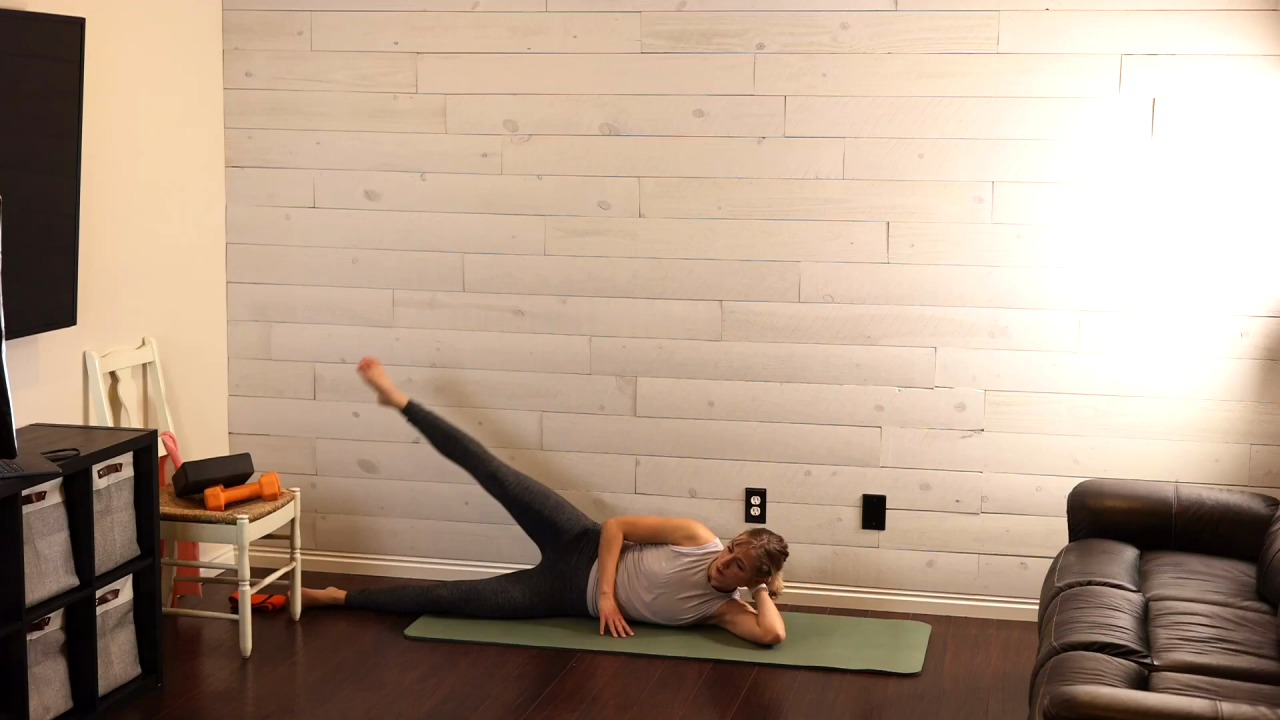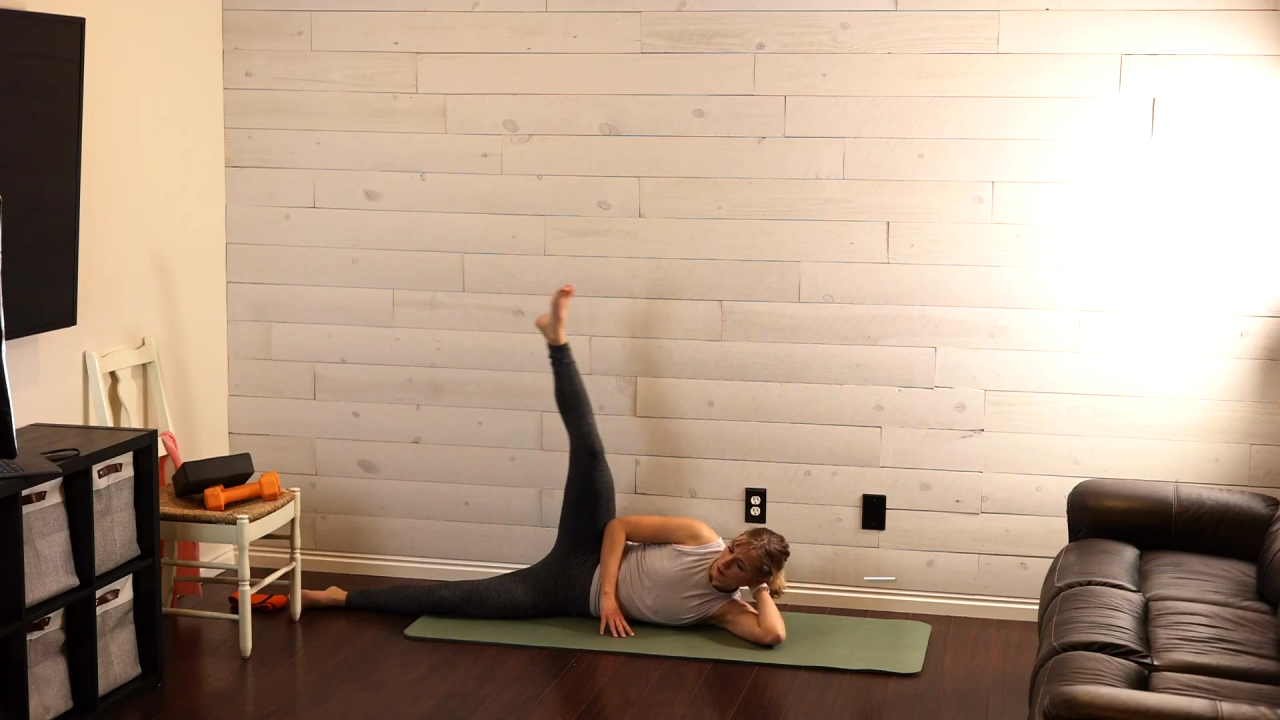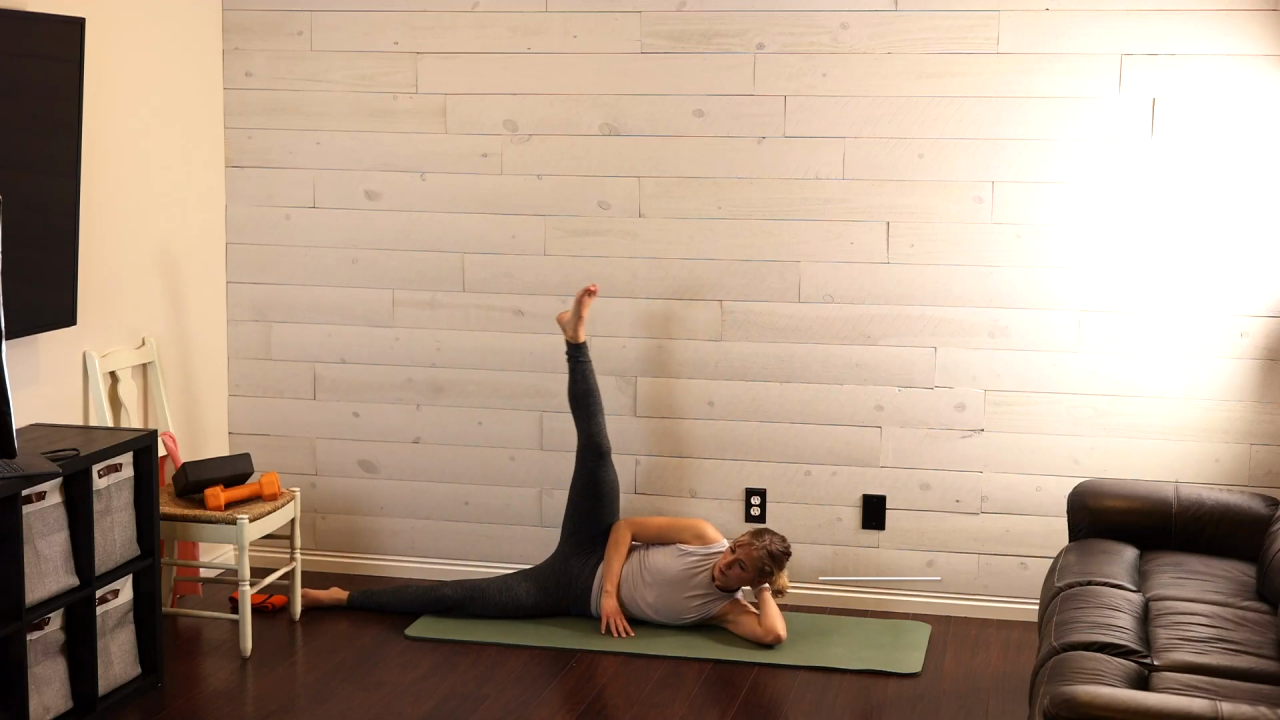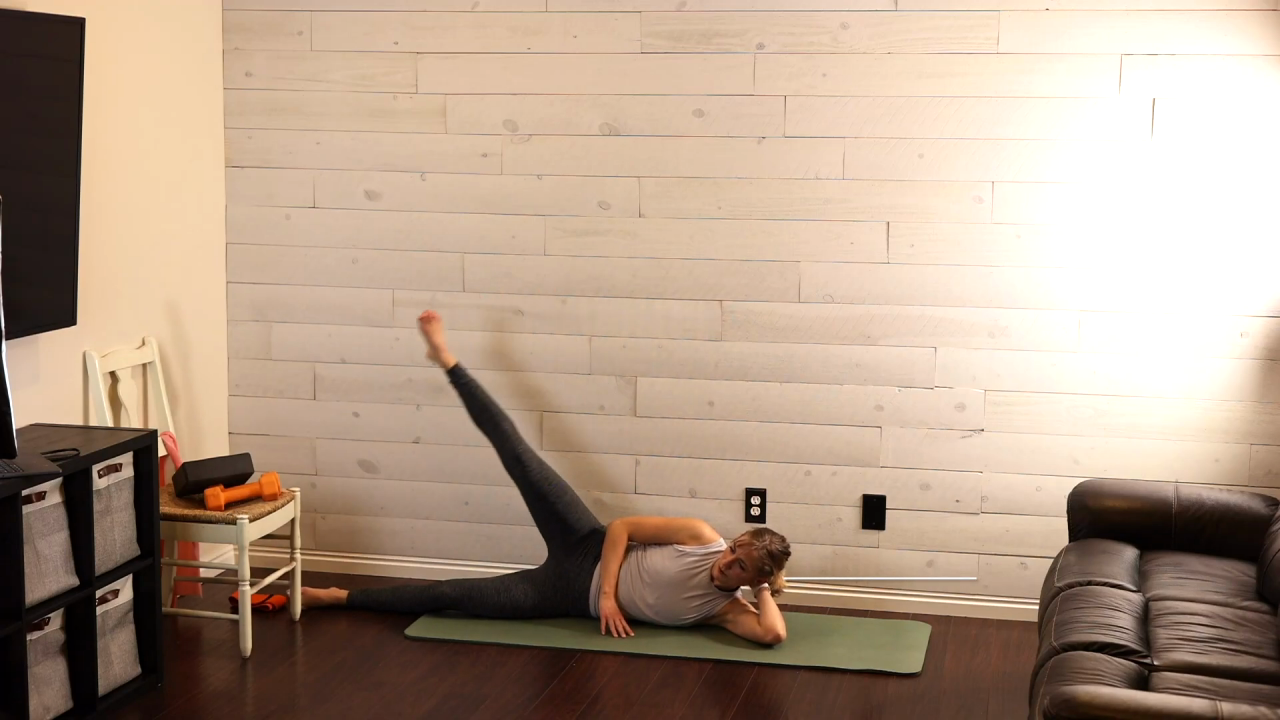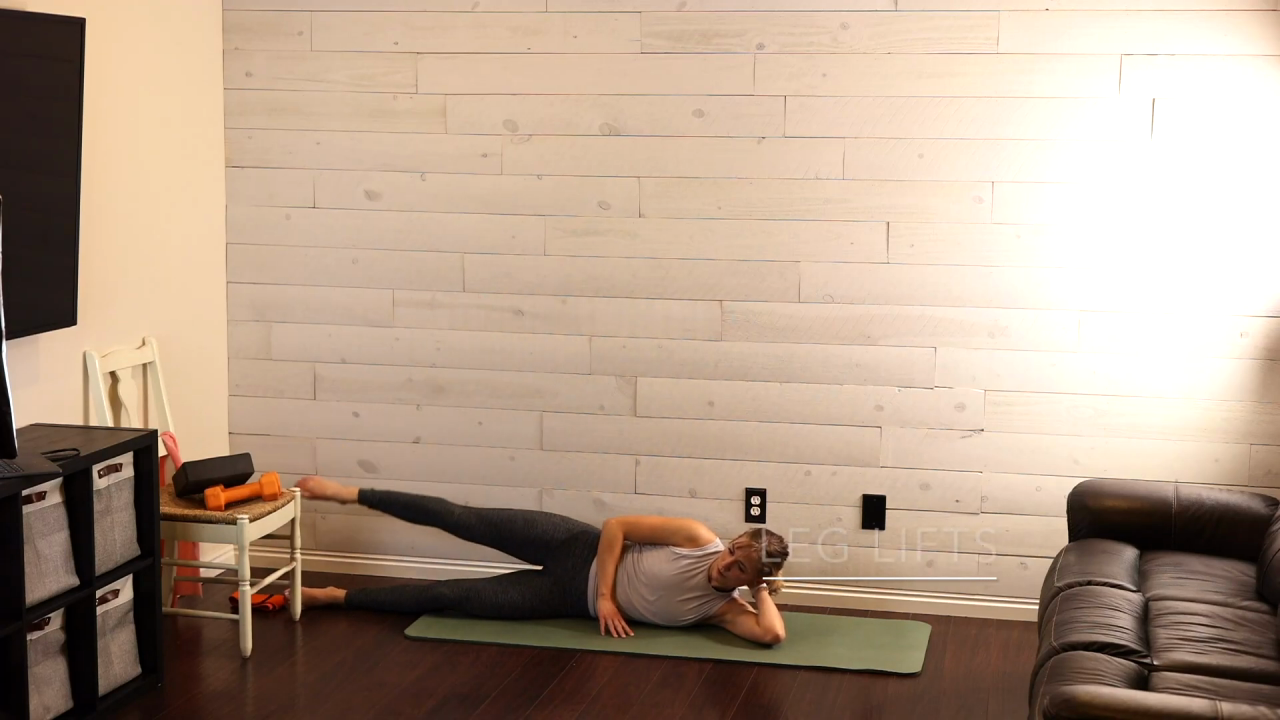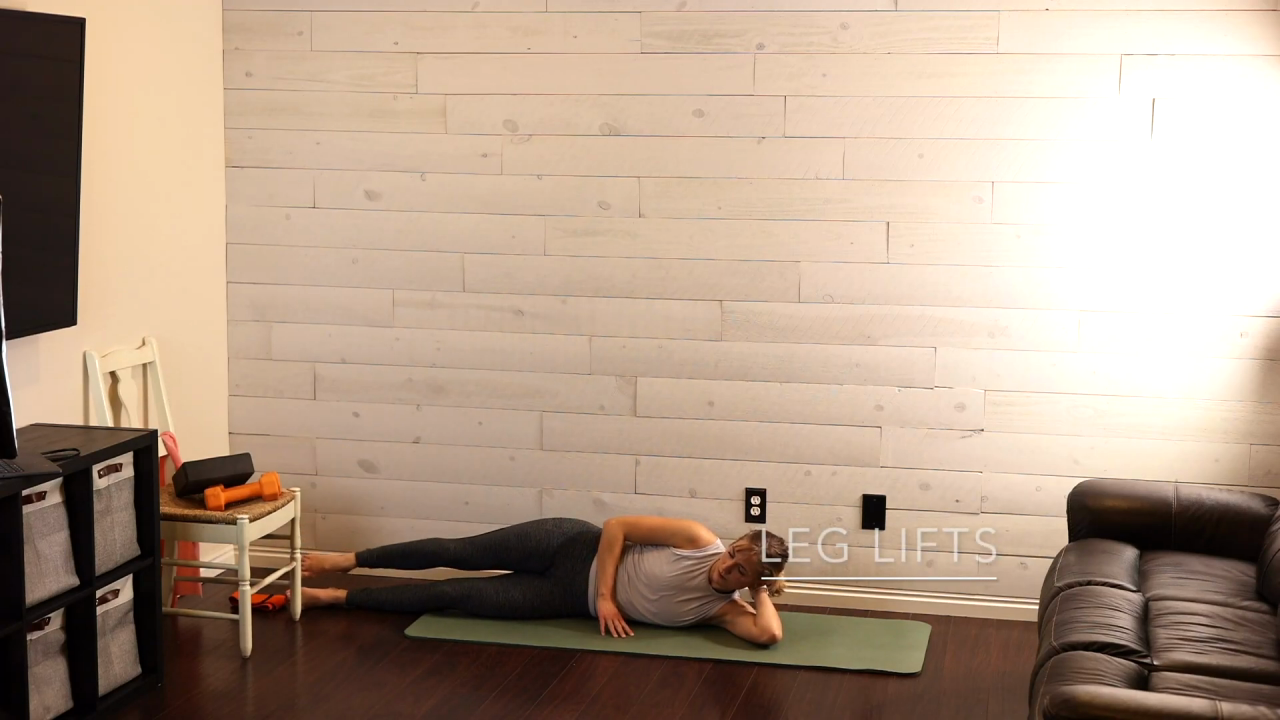
dt=0.3s
person 1, frame 1
left shoulder: (727, 609)
right shoulder: (700, 538)
left elbow: (773, 634)
right elbow: (616, 527)
left wrist: (762, 592)
right wrist: (607, 594)
left hip: (573, 598)
right hip: (583, 558)
left knee: (454, 598)
right knee: (490, 472)
left ankle: (338, 597)
right ankle: (400, 401)
person 1, frame 2
left shoulder: (724, 607)
right shoulder: (699, 537)
left elbow: (772, 636)
right elbow: (620, 526)
left wrist: (763, 590)
right wrist: (609, 593)
left hip: (576, 597)
right hip: (588, 555)
left knee: (455, 599)
right knee: (589, 447)
left ankle: (340, 599)
right ankle: (557, 339)
person 1, frame 3
left shoulder: (726, 608)
right shoulder: (705, 538)
left elbow: (773, 635)
right elbow: (627, 527)
left wrist: (765, 590)
right wrist: (611, 592)
left hip: (576, 598)
right hip: (593, 556)
left knee: (457, 598)
right knee: (596, 449)
left ankle: (342, 599)
right ankle: (576, 337)
person 1, frame 4
left shoulder: (726, 607)
right shoulder: (703, 538)
left elbow: (773, 633)
right elbow: (621, 527)
left wrist: (763, 589)
right wrist: (608, 593)
left hip: (574, 598)
right hip: (587, 553)
left knee: (454, 596)
right knee: (515, 452)
left ankle: (338, 597)
right ankle: (446, 360)
person 1, frame 5
left shoulder: (723, 609)
right shoulder: (698, 538)
left elbow: (771, 635)
right elbow: (616, 525)
left wrist: (763, 586)
right wrist: (607, 589)
left hip: (574, 599)
right hip: (577, 548)
left knee: (452, 596)
right knee: (462, 520)
left ankle: (336, 596)
right ankle: (350, 494)
person 1, frame 6
left shoulder: (723, 609)
right shoulder: (699, 539)
left elbow: (769, 633)
right elbow: (616, 525)
left wrist: (762, 589)
right wrist: (606, 593)
left hip: (573, 598)
right hip: (575, 549)
left knee: (452, 595)
right knee: (458, 553)
left ankle: (336, 597)
right ankle: (348, 560)
